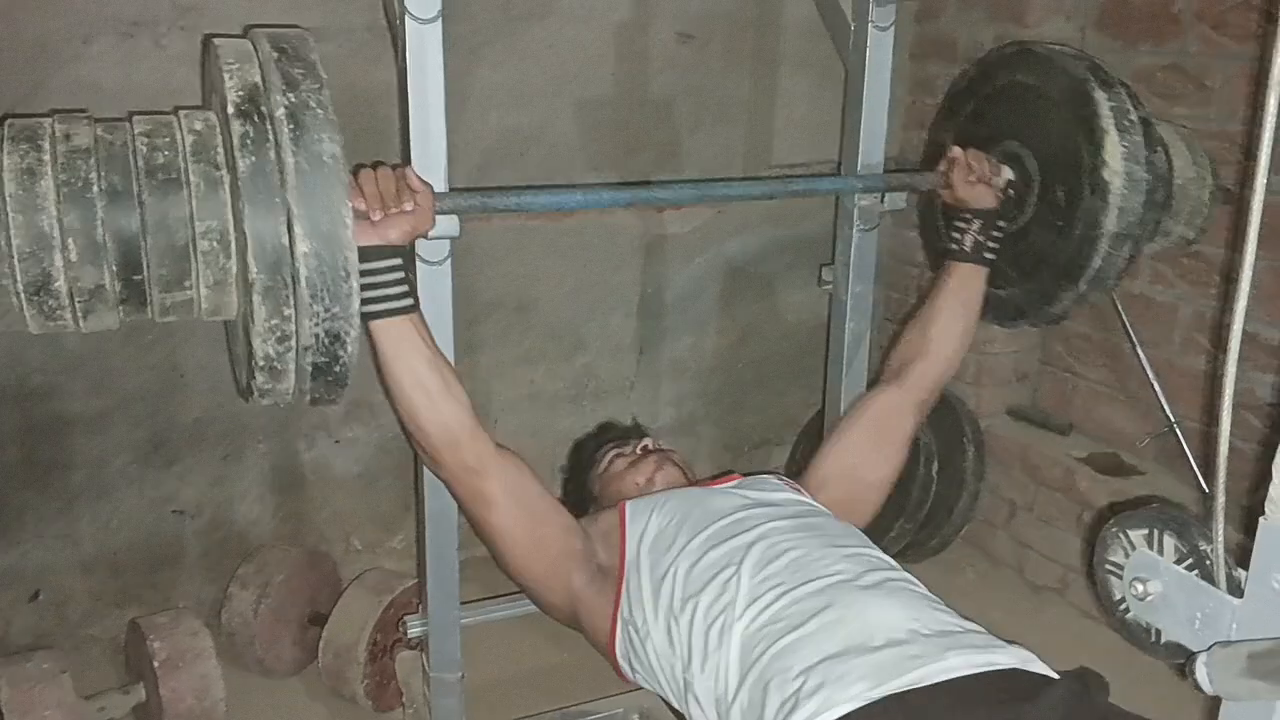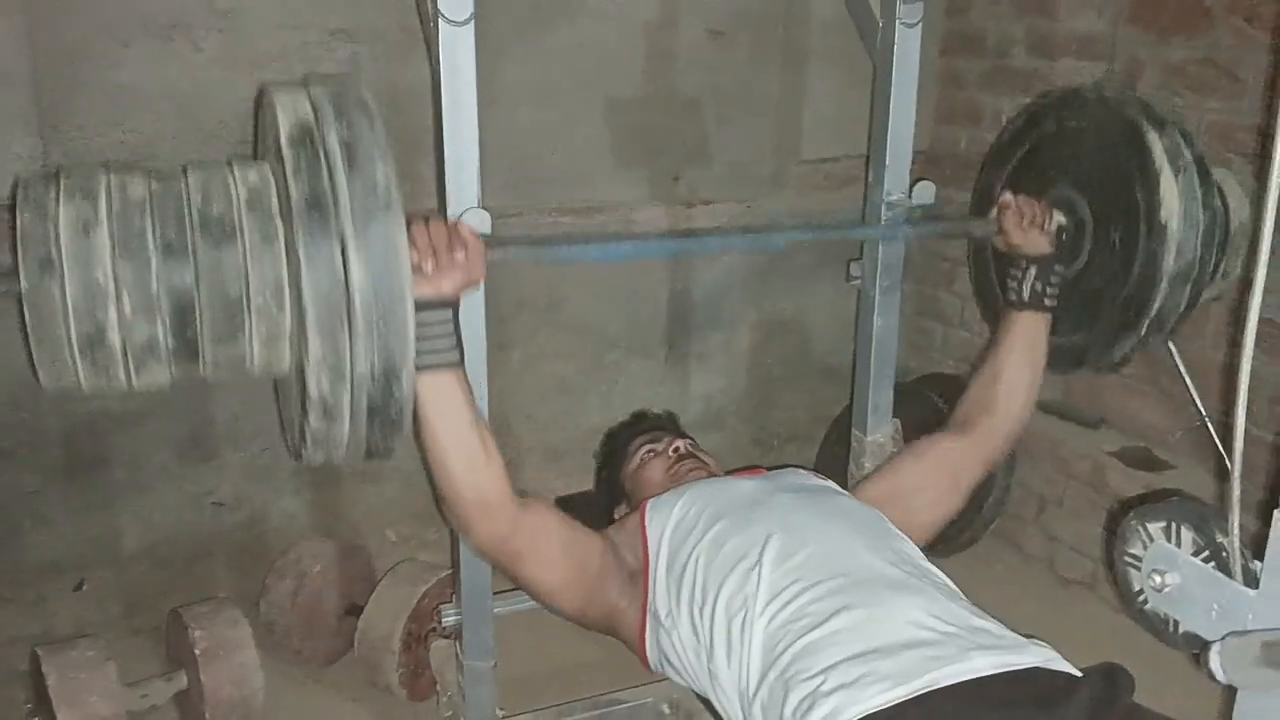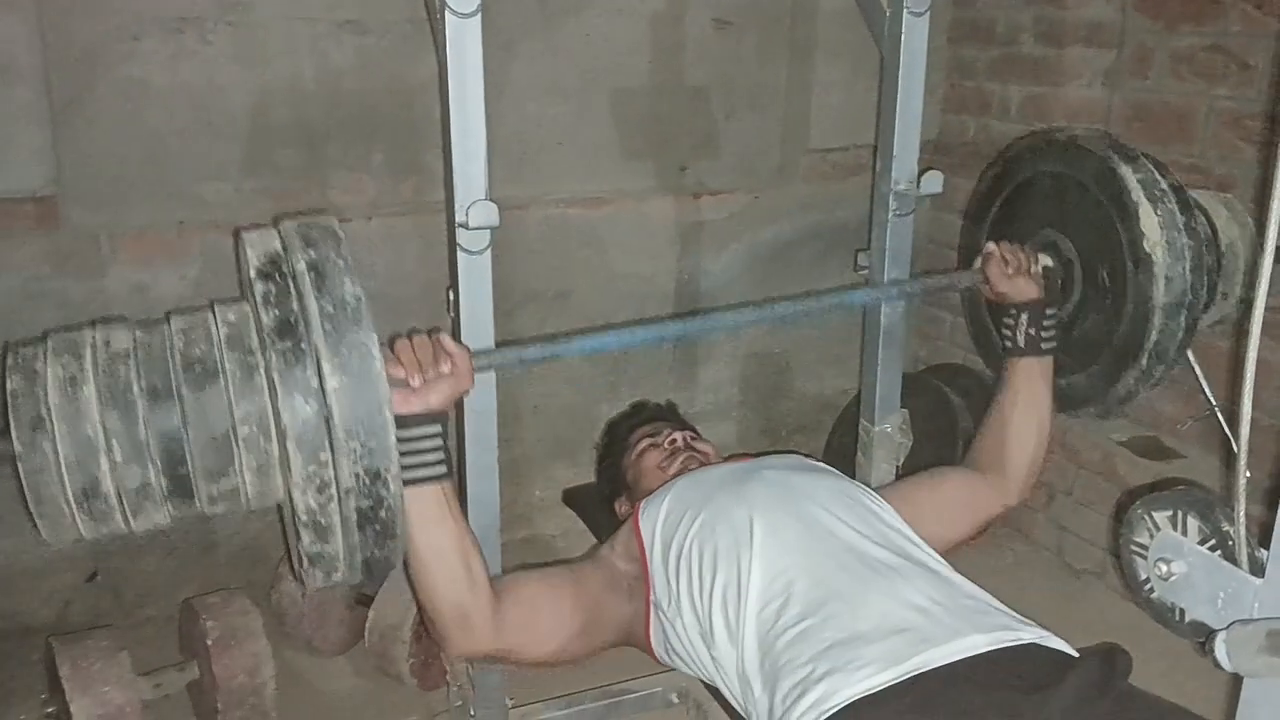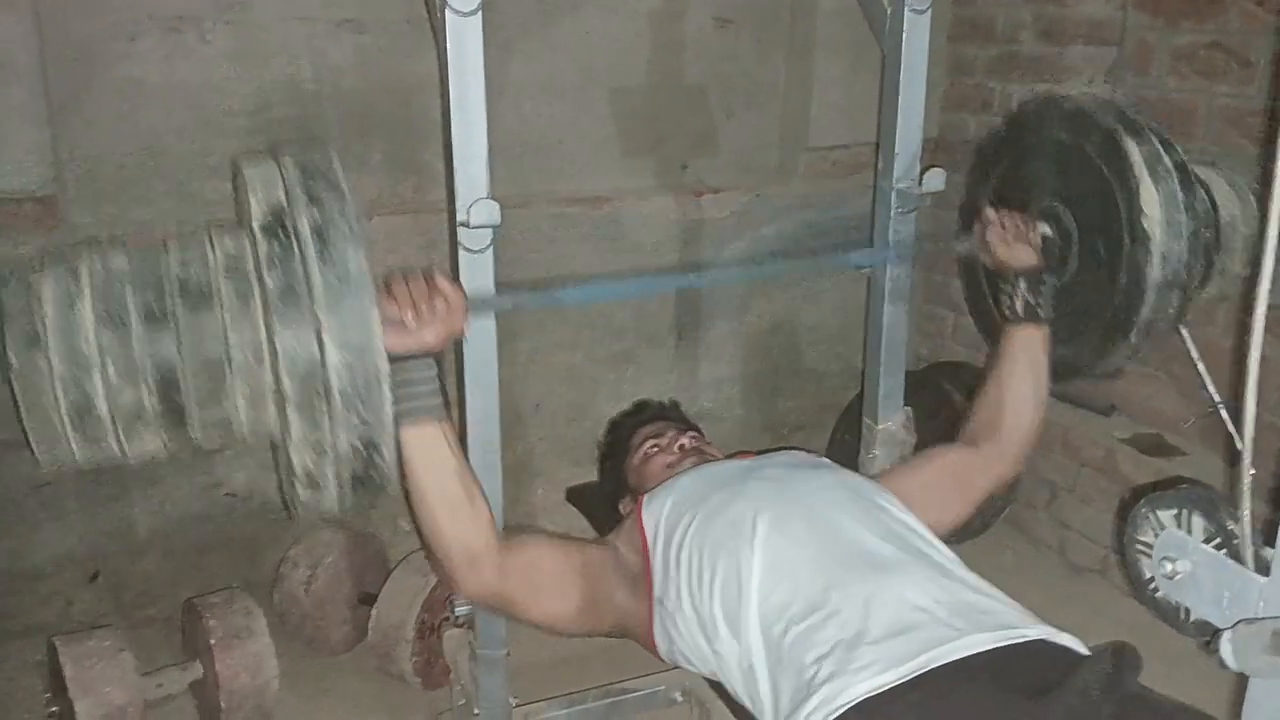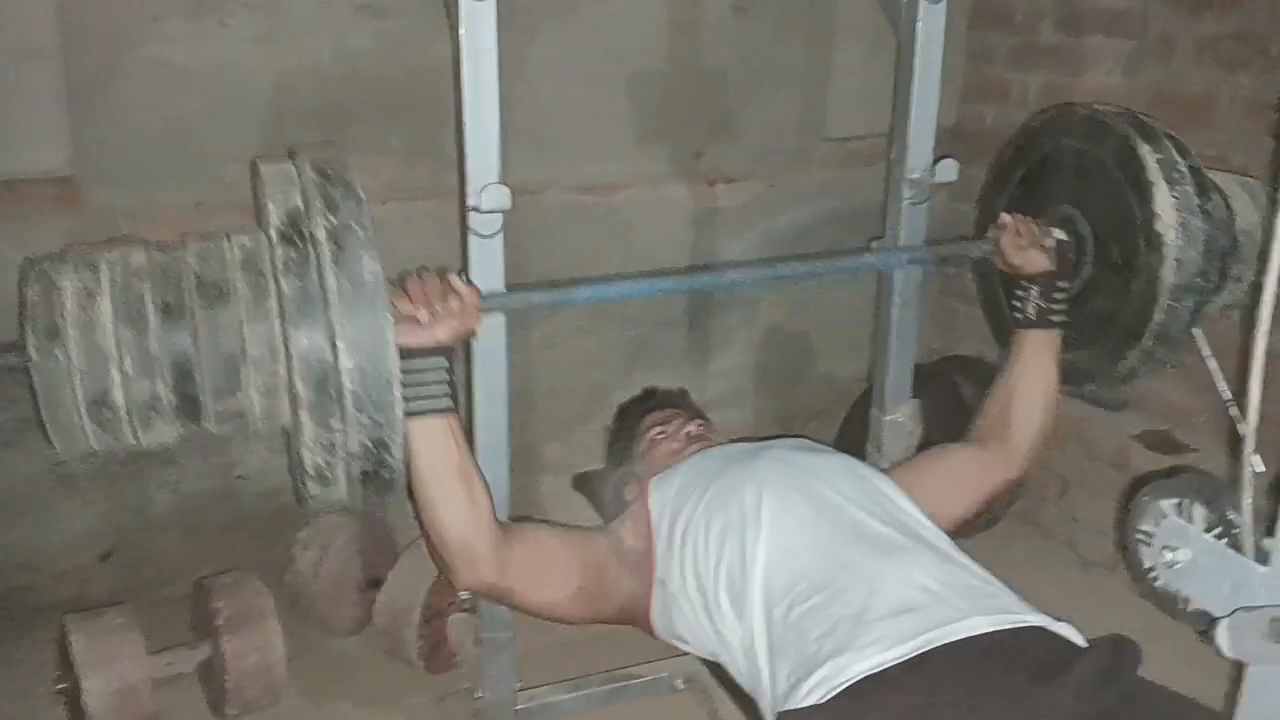
dt=1s
person 1, frame 1
left shoulder: (799, 503)
right shoulder: (599, 562)
left elbow: (907, 387)
right elbow: (465, 455)
left wrist: (975, 224)
right wrist: (382, 260)
person 1, frame 2
left shoulder: (832, 501)
right shoulder: (636, 562)
left elbow: (979, 435)
right elbow: (490, 515)
left wrist: (1032, 271)
right wrist: (434, 314)
person 1, frame 3
left shoulder: (835, 494)
right shoulder: (635, 562)
left elbow: (999, 478)
right elbow: (474, 623)
left wrist: (1025, 320)
right wrist: (418, 430)
person 1, frame 4
left shoulder: (838, 485)
right shoulder: (638, 559)
left elbow: (995, 447)
right elbow: (479, 562)
left wrist: (1024, 285)
right wrist: (414, 373)
person 1, frame 5
left shoulder: (846, 479)
right shoulder: (640, 547)
left elbow: (1001, 450)
right elbow: (480, 557)
left wrist: (1039, 293)
right wrist: (423, 363)
left hip: (1034, 652)
